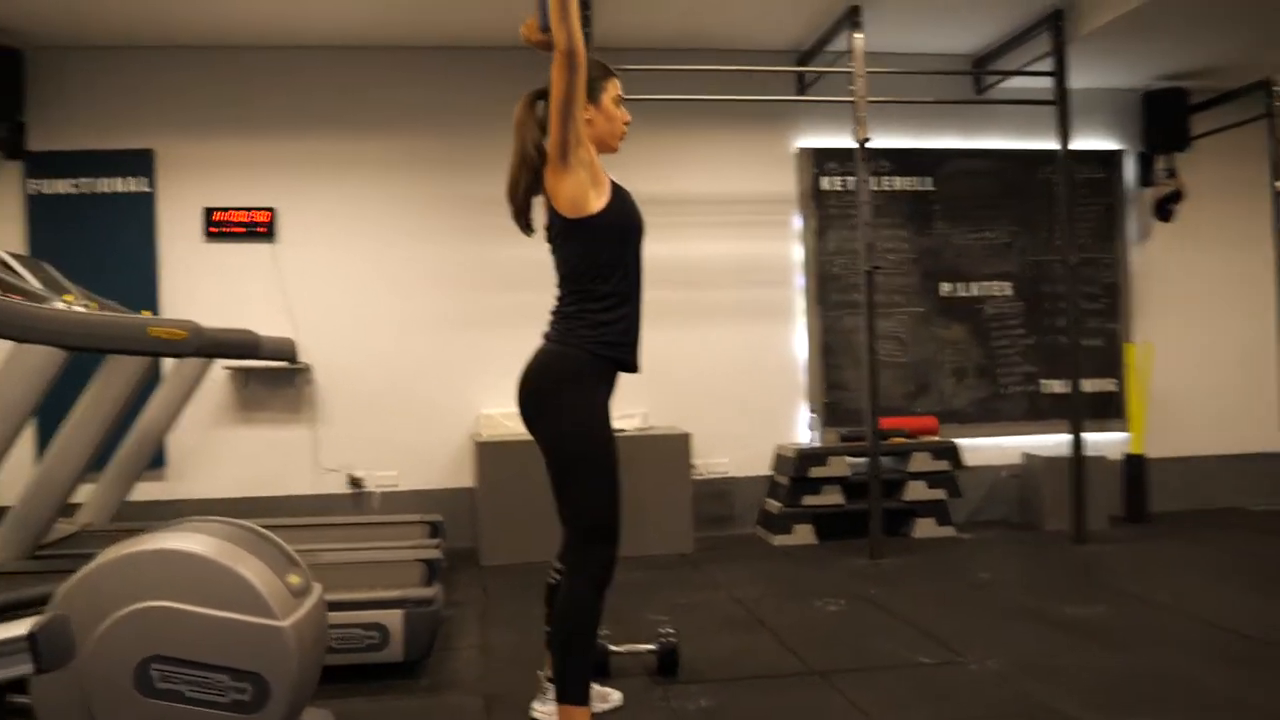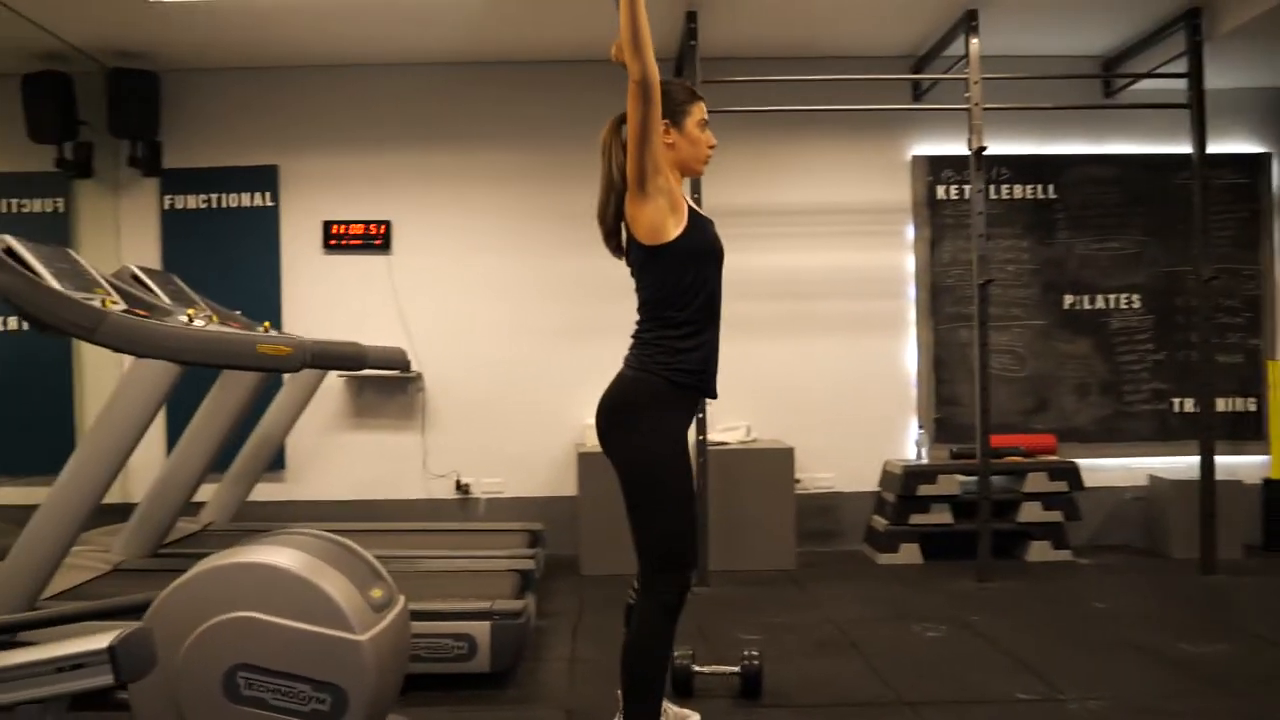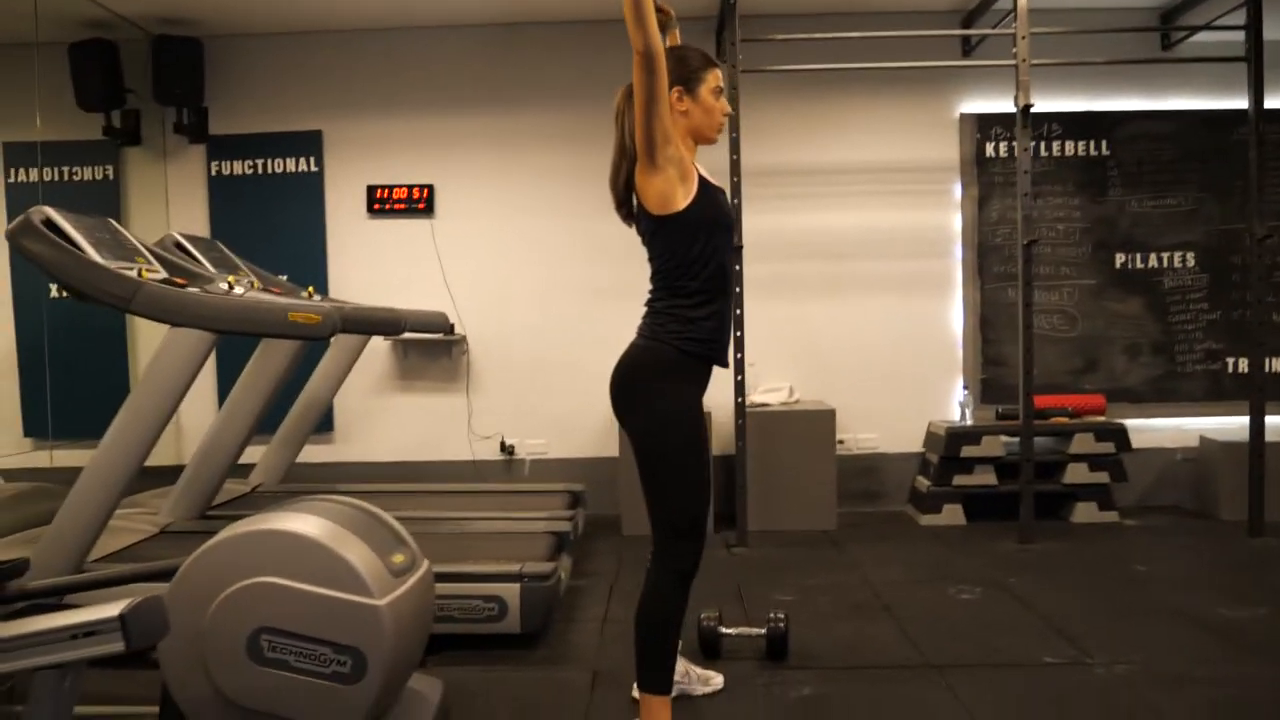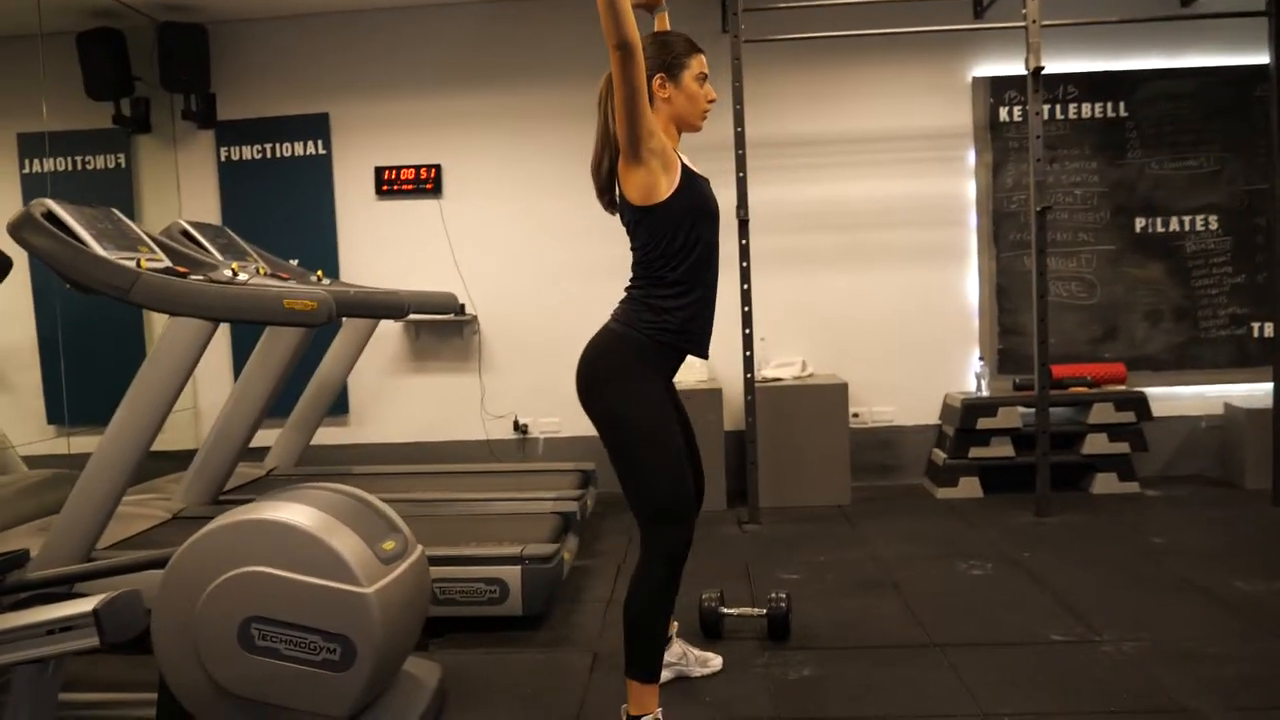
dt=0.3s
person 1, frame 1
left shoulder: (578, 171)
right shoulder: (573, 167)
left elbow: (567, 63)
left hip: (573, 378)
right hip: (570, 382)
left knee: (584, 544)
right knee: (593, 551)
person 1, frame 2
left shoulder: (663, 196)
right shoulder: (654, 195)
left elbow: (652, 92)
right elbow: (645, 87)
left hip: (655, 404)
right hip: (649, 408)
left knee: (664, 569)
right knee: (666, 576)
person 1, frame 3
left shoulder: (678, 163)
right shoulder: (663, 162)
left elbow: (666, 62)
right elbow: (647, 58)
left hip: (671, 373)
right hip: (661, 376)
left knee: (683, 533)
right knee: (678, 543)
person 1, frame 4
left shoulder: (663, 150)
right shoulder: (648, 152)
left hip: (643, 367)
right hip: (625, 367)
left knee: (683, 501)
right knee: (667, 531)
left ankle: (659, 642)
